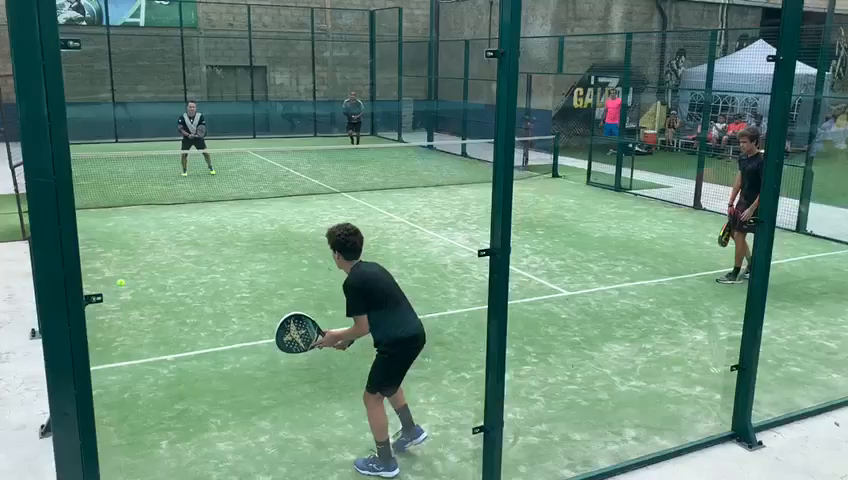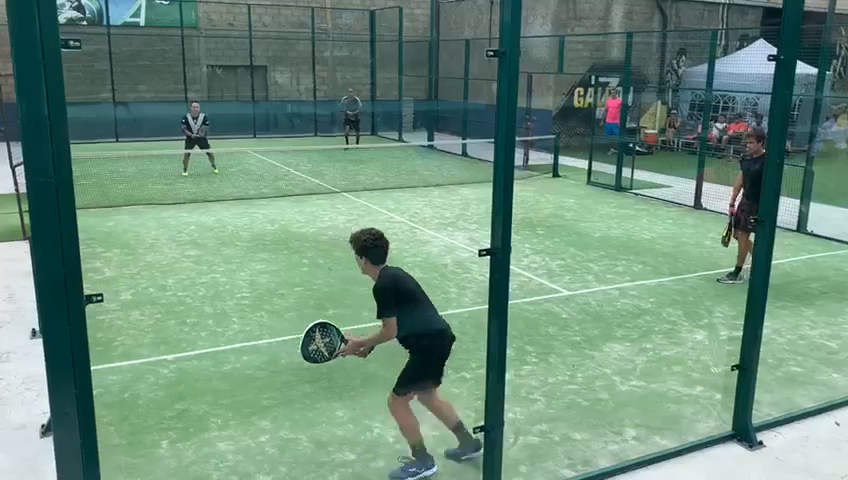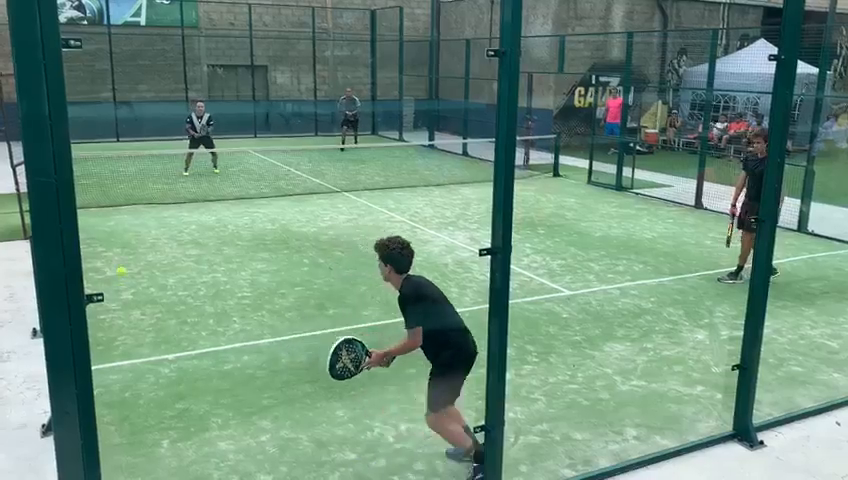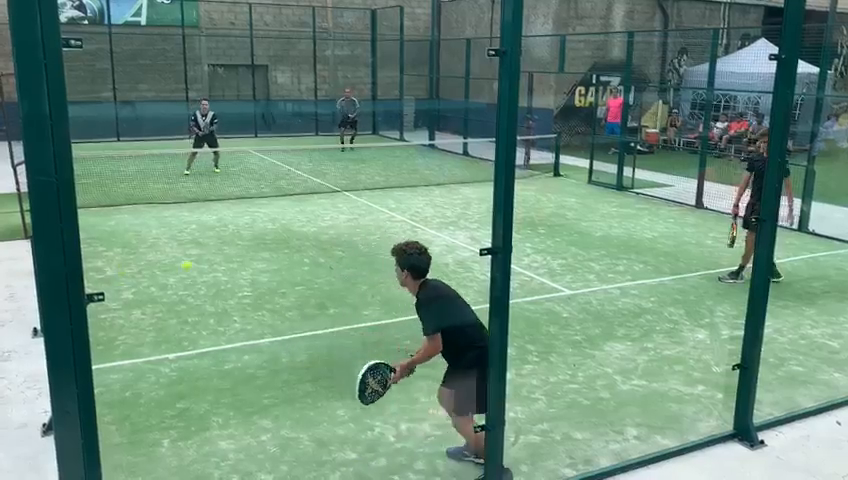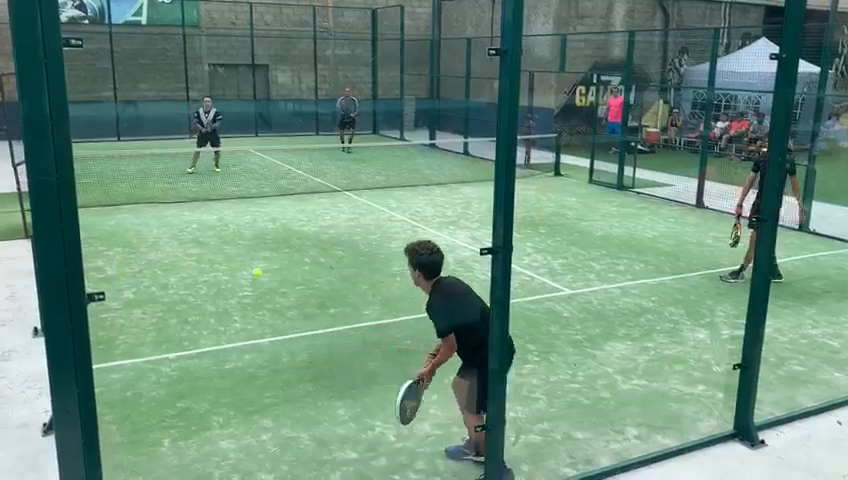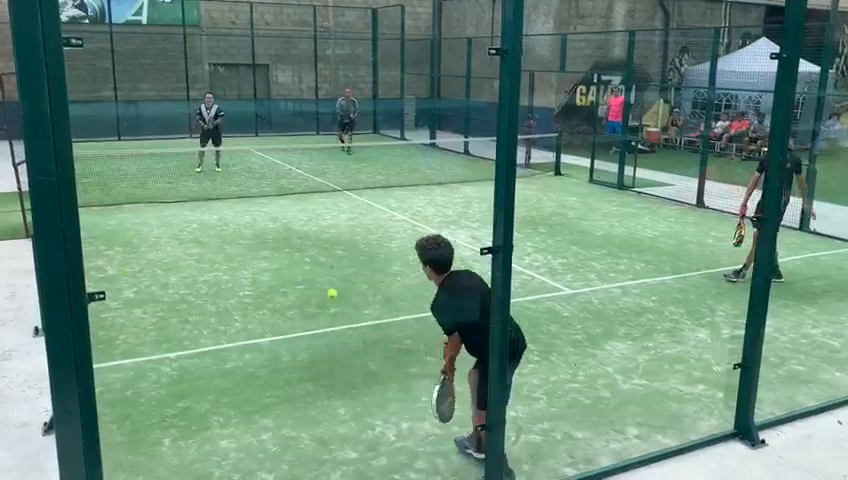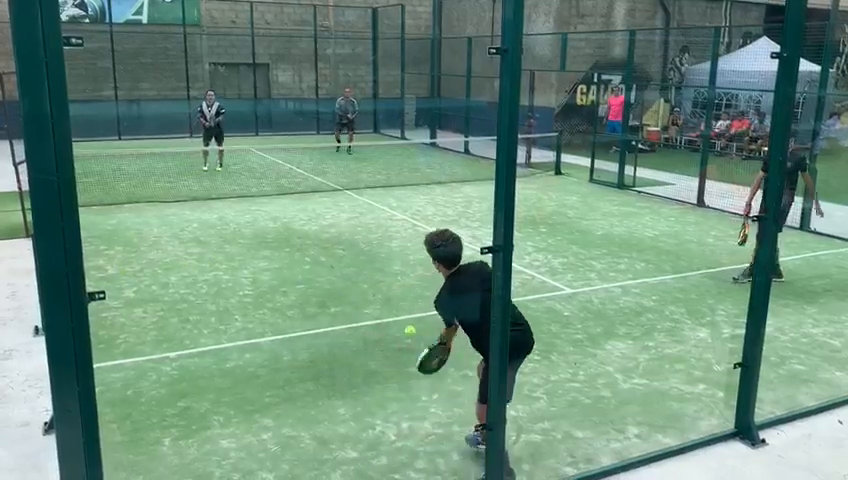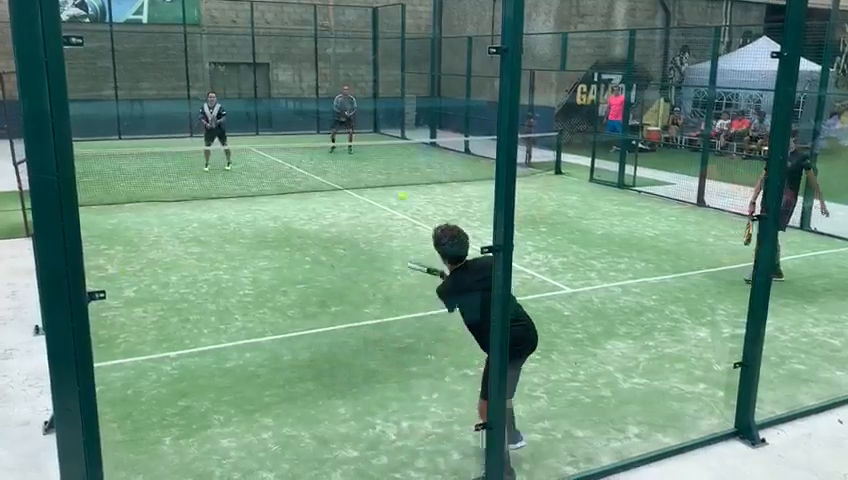
dt=0.1s
person 1, frame 1
left shoulder: (353, 283)
right shoulder: (373, 269)
left elbow: (362, 328)
left wrist: (333, 338)
right wrist: (347, 336)
left hip: (397, 343)
right hip: (414, 334)
left knee: (372, 397)
right knee: (387, 386)
right ankle: (411, 430)
person 1, frame 2
left shoulder: (383, 286)
right shoulder: (397, 275)
left elbow: (390, 331)
left wrist: (360, 343)
right wrist: (369, 344)
left hip: (428, 344)
right hip: (438, 337)
left knee: (397, 401)
right knee: (427, 393)
right ankle: (468, 443)
person 1, frame 3
left shoulder: (408, 295)
right shoulder: (417, 283)
left elbow: (415, 340)
left wrist: (385, 355)
right wrist: (390, 352)
left hip: (453, 355)
right hip: (454, 349)
left knee: (435, 419)
right knee: (442, 405)
left ankle: (484, 463)
right ankle: (474, 449)
person 1, frame 4
left shoulder: (425, 301)
right shoulder: (434, 287)
left elbow: (435, 347)
left wrist: (408, 365)
right wrist: (412, 361)
left hip: (475, 357)
right hip: (472, 351)
left knee: (461, 420)
right knee: (445, 397)
right ankle: (477, 450)
person 1, frame 5
left shoulder: (435, 305)
right shoulder: (452, 284)
left elbow: (450, 347)
left wrist: (428, 370)
right wrist: (435, 356)
left hip: (492, 356)
left knee: (475, 418)
right knee: (460, 386)
right ankle: (475, 448)
person 1, frame 6
left shoulder: (440, 303)
right shoulder: (467, 276)
left elbow: (456, 342)
left wrist: (448, 366)
right wrist: (451, 342)
right hip: (513, 340)
left knee: (481, 416)
right knee: (474, 376)
right ankle: (478, 443)
person 1, frame 7
left shoulder: (444, 298)
right shoulder: (481, 268)
left elbow: (451, 331)
left wrist: (444, 342)
right hip: (524, 336)
left knee: (485, 410)
right knee: (483, 372)
right ankle: (487, 437)
person 1, frame 8
left shoulder: (446, 289)
right shoulder: (488, 263)
left hip: (505, 345)
right hip: (527, 333)
left knee: (486, 408)
right ankle: (511, 433)
person 2, frame 1
left shoulder: (762, 162)
right shoulder: (742, 158)
left wrist: (751, 209)
right wrist: (731, 203)
left hip: (753, 205)
right hip: (742, 202)
left knee: (739, 236)
right knee: (737, 236)
left ankle: (736, 273)
right ankle: (752, 265)
person 2, frame 2
left shoulder: (767, 162)
right shoulder: (745, 158)
right wrist: (732, 203)
left hip: (756, 205)
right hip: (744, 202)
left knee: (743, 236)
right knee: (739, 235)
left ankle: (737, 273)
person 2, frame 3
right shoulder: (749, 158)
right elbow: (742, 181)
left wrist: (776, 210)
right wrist: (733, 203)
left hip: (761, 205)
right hip: (748, 202)
left knee: (747, 237)
right knee: (751, 238)
left ankle: (737, 273)
right ankle: (769, 268)
person 2, frame 4
right shoulder: (754, 159)
left elbow: (788, 186)
right elbow: (745, 182)
left wrist: (790, 208)
right wrist: (736, 203)
right hip: (753, 202)
left knee: (751, 237)
left ankle: (739, 272)
right ankle: (773, 270)
person 2, frame 5
left shoulder: (789, 161)
right shoulder: (761, 158)
left elbow: (794, 184)
right elbow: (750, 181)
left wrist: (800, 206)
right wrist: (740, 203)
right hip: (759, 201)
left knee: (755, 237)
left ankle: (740, 272)
right ankle: (775, 271)
person 2, frame 6
left shoulder: (794, 160)
right shoulder: (766, 159)
left elbow: (801, 183)
right elbow: (754, 181)
left wrist: (807, 204)
right wrist: (744, 203)
left hip: (779, 204)
right hip: (764, 202)
left knee: (758, 236)
left ankle: (743, 271)
right ankle: (775, 271)
person 2, frame 7
left shoulder: (799, 159)
left elbow: (808, 182)
right elbow: (758, 180)
left wrist: (816, 202)
right wrist: (748, 202)
left hip: (783, 204)
left ankle: (751, 270)
right ankle: (776, 271)
person 2, frame 8
left shoulder: (801, 158)
left elbow: (813, 181)
right elbow: (762, 179)
left wrist: (821, 202)
right wrist: (753, 201)
left hip: (787, 203)
right ankle: (775, 269)
